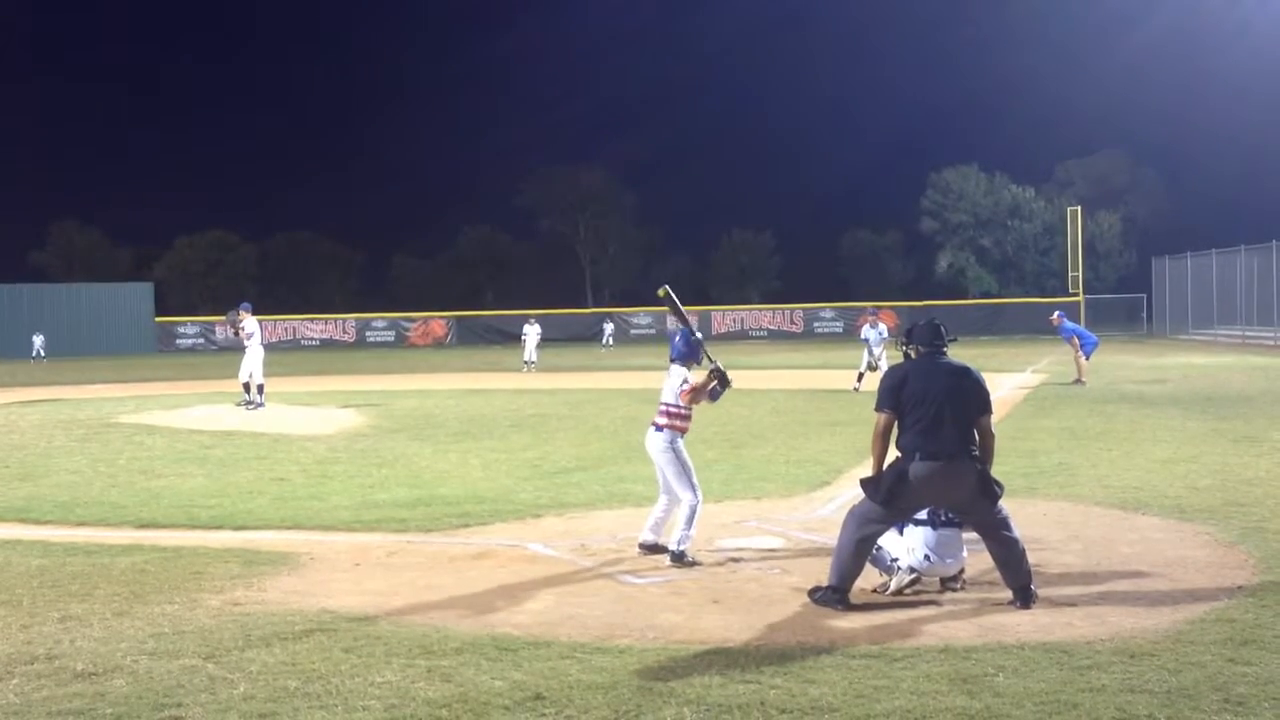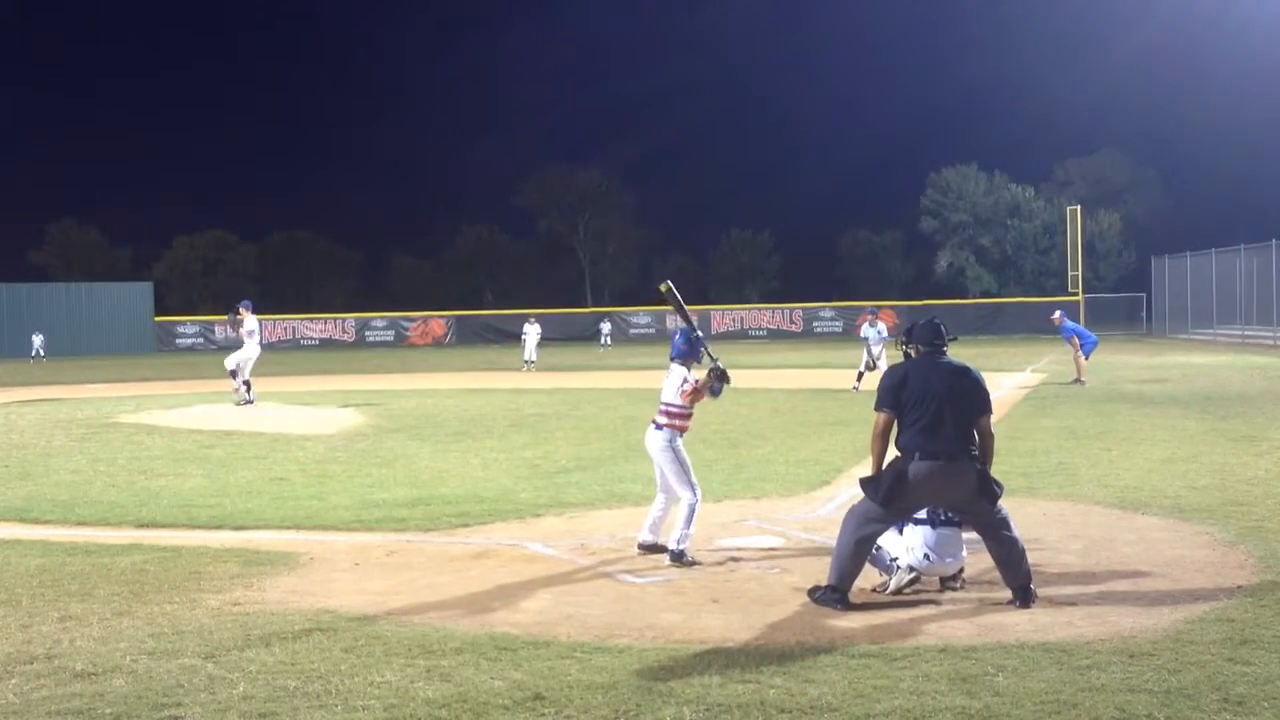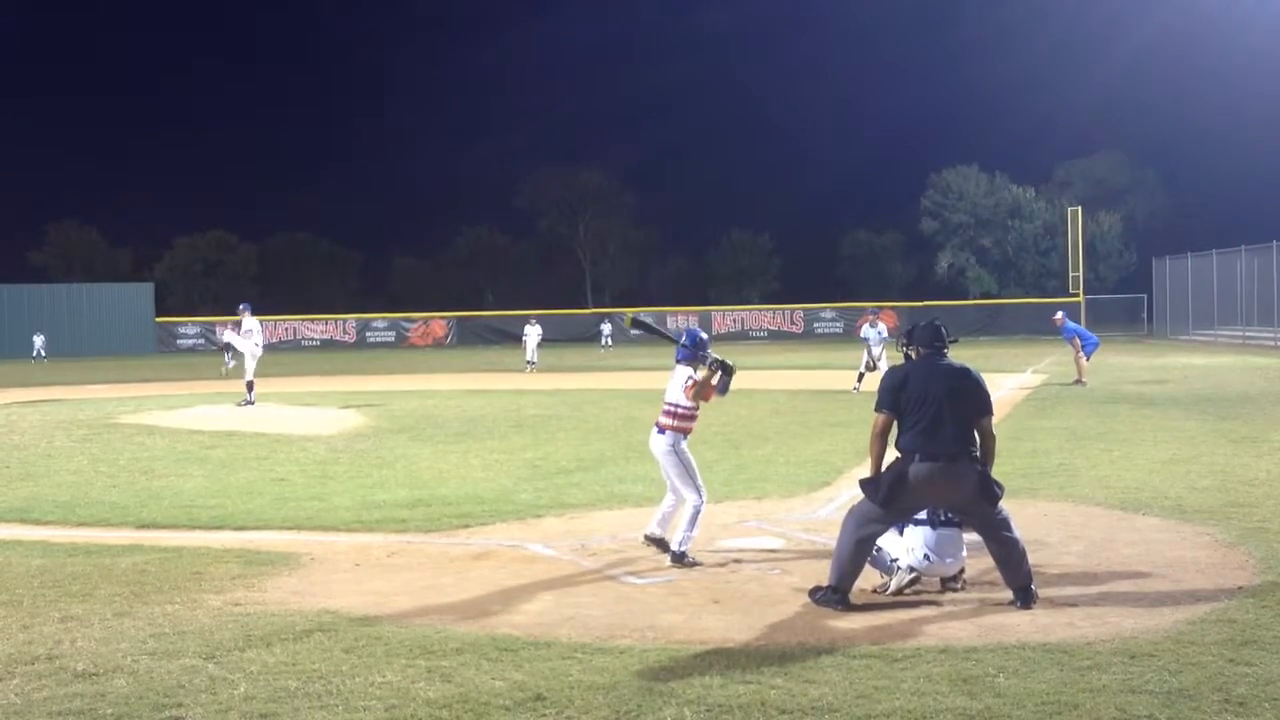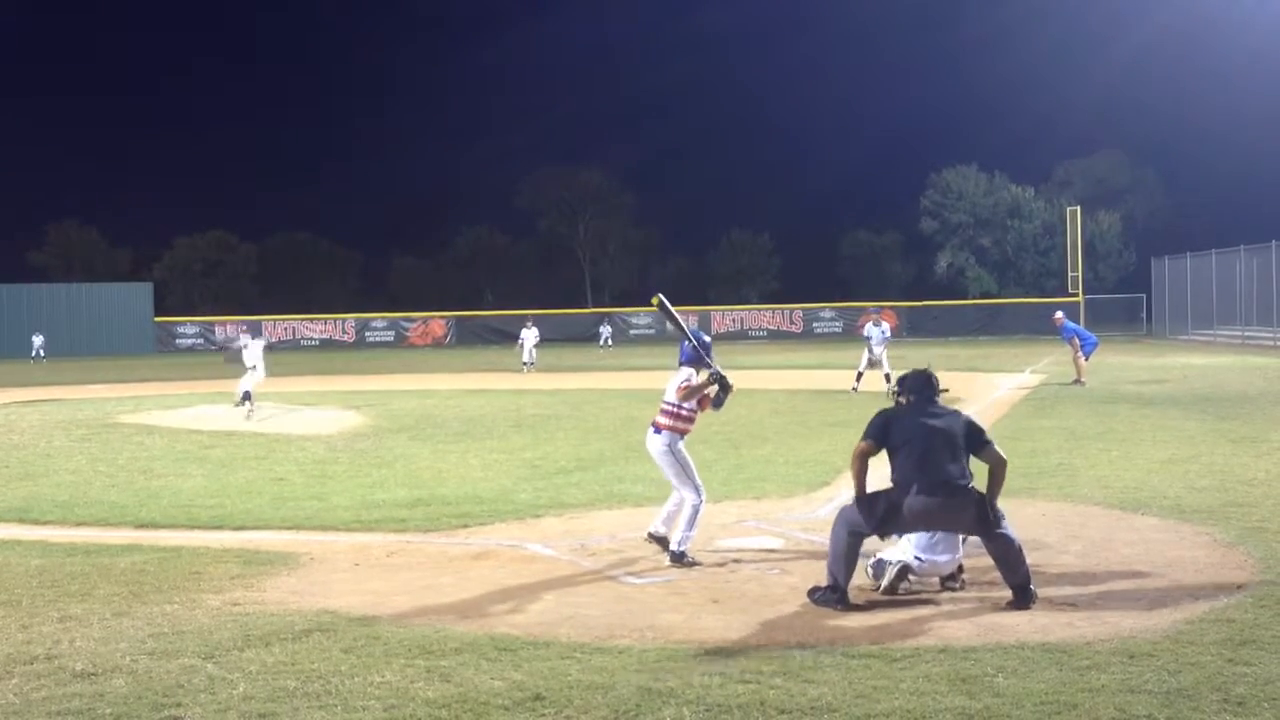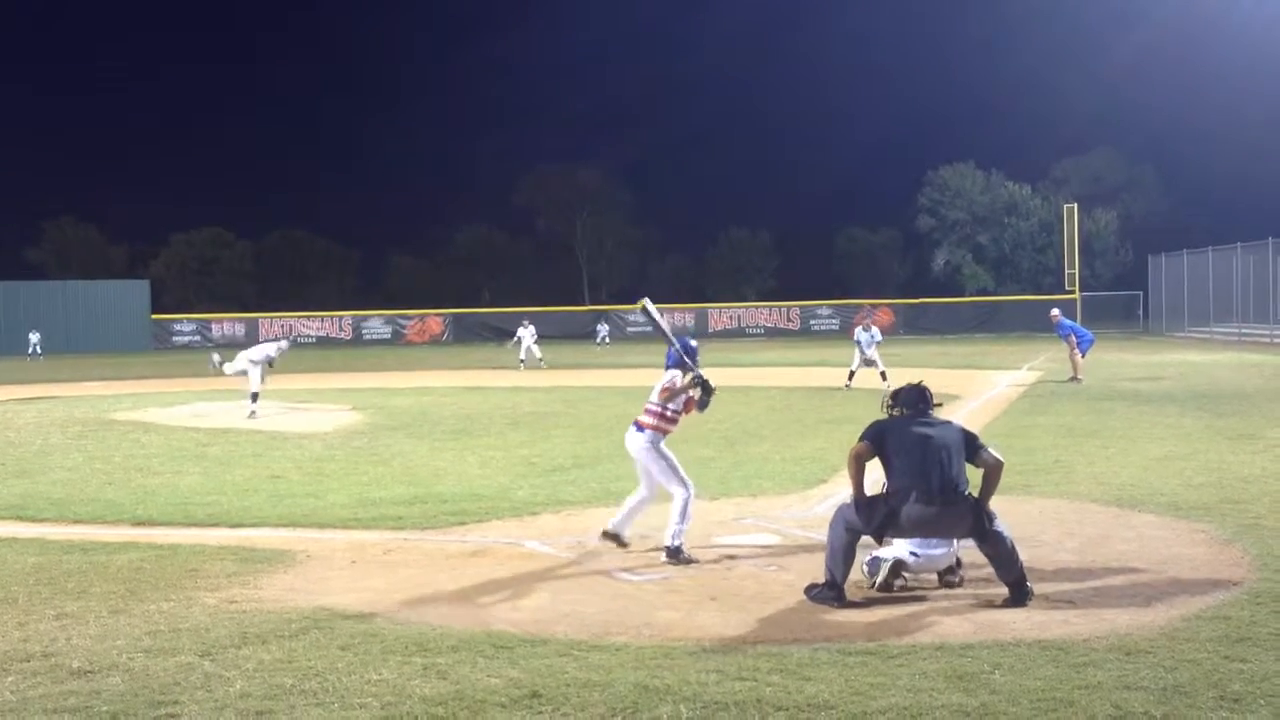
dt=0.4s
person 1, frame 1
left shoulder: (898, 375)
right shoulder: (970, 376)
left elbow: (882, 430)
right elbow: (986, 433)
left wrist: (877, 475)
right wrist: (983, 475)
left hip: (915, 471)
right hip: (963, 471)
left knee: (861, 522)
right knee: (997, 526)
left ankle: (836, 591)
right ankle: (1023, 590)
person 1, frame 2
left shoulder: (898, 374)
right shoulder: (970, 376)
left elbow: (881, 430)
right elbow: (986, 434)
left wrist: (876, 475)
right wrist: (982, 476)
left hip: (915, 470)
right hip: (962, 471)
left knee: (862, 521)
right knee: (996, 525)
left ankle: (836, 591)
right ankle: (1023, 590)
person 1, frame 3
left shoulder: (898, 375)
right shoulder: (970, 377)
left elbow: (880, 431)
right elbow: (987, 434)
left wrist: (875, 477)
right wrist: (983, 476)
left hip: (916, 471)
right hip: (963, 472)
left knee: (861, 522)
right knee: (997, 526)
left ankle: (836, 592)
right ankle: (1024, 590)
person 1, frame 4
left shoulder: (889, 416)
right shoulder: (960, 419)
left elbow: (860, 454)
right elbow: (998, 460)
left wrist: (861, 499)
right wrist: (988, 504)
left hip: (911, 504)
right hip: (960, 507)
left knee: (848, 519)
right knee: (994, 521)
left ankle: (835, 592)
right ankle: (1023, 591)
person 1, frame 5
left shoulder: (884, 426)
right shoulder: (954, 429)
left elbow: (856, 455)
right elbow: (995, 462)
left wrist: (860, 501)
right wrist: (980, 505)
left hip: (908, 513)
right hip: (957, 515)
left knee: (845, 517)
right knee: (985, 520)
left ankle: (832, 589)
right ankle: (1019, 588)
person 2, frame 1
left shoulder: (679, 372)
right shoulder: (680, 373)
left elbow: (708, 397)
right elbow: (689, 399)
left wrist: (719, 384)
right wrist: (709, 377)
left hip: (659, 437)
right hip: (667, 440)
left knee: (670, 494)
right knee: (692, 496)
left ankle: (648, 541)
right ankle: (677, 551)
person 2, frame 2
left shoulder: (680, 371)
right shoulder: (680, 373)
left elbow: (709, 393)
right elbow: (690, 400)
left wrist: (717, 380)
right wrist: (709, 378)
left hip: (658, 436)
right hip: (667, 439)
left knee: (667, 492)
right knee: (691, 495)
left ankle: (647, 541)
right ankle: (676, 551)
person 2, frame 3
left shoulder: (686, 372)
right shoulder: (685, 372)
left elbow: (717, 391)
right elbow: (693, 395)
left wrist: (725, 375)
right wrist: (710, 371)
left hip: (663, 438)
right hip: (670, 441)
left knee: (677, 492)
right knee: (696, 496)
left ankle: (654, 533)
right ankle: (678, 552)
person 2, frame 4
left shoulder: (690, 375)
right shoulder: (688, 373)
left elbow: (712, 405)
right elbow: (681, 397)
left wrist: (722, 389)
right wrist: (707, 382)
left hip: (661, 438)
right hip: (666, 441)
left knee: (683, 491)
right knee: (695, 495)
left ankle: (658, 531)
right ankle: (677, 552)
person 2, frame 5
left shoulder: (679, 381)
right shoulder: (675, 377)
left elbow: (695, 408)
right elbow: (663, 397)
left wrist: (704, 394)
right wrist: (690, 385)
left hip: (635, 437)
right hip: (649, 441)
left knee: (648, 489)
right knee: (684, 490)
left ankle: (614, 529)
right ankle: (673, 549)
